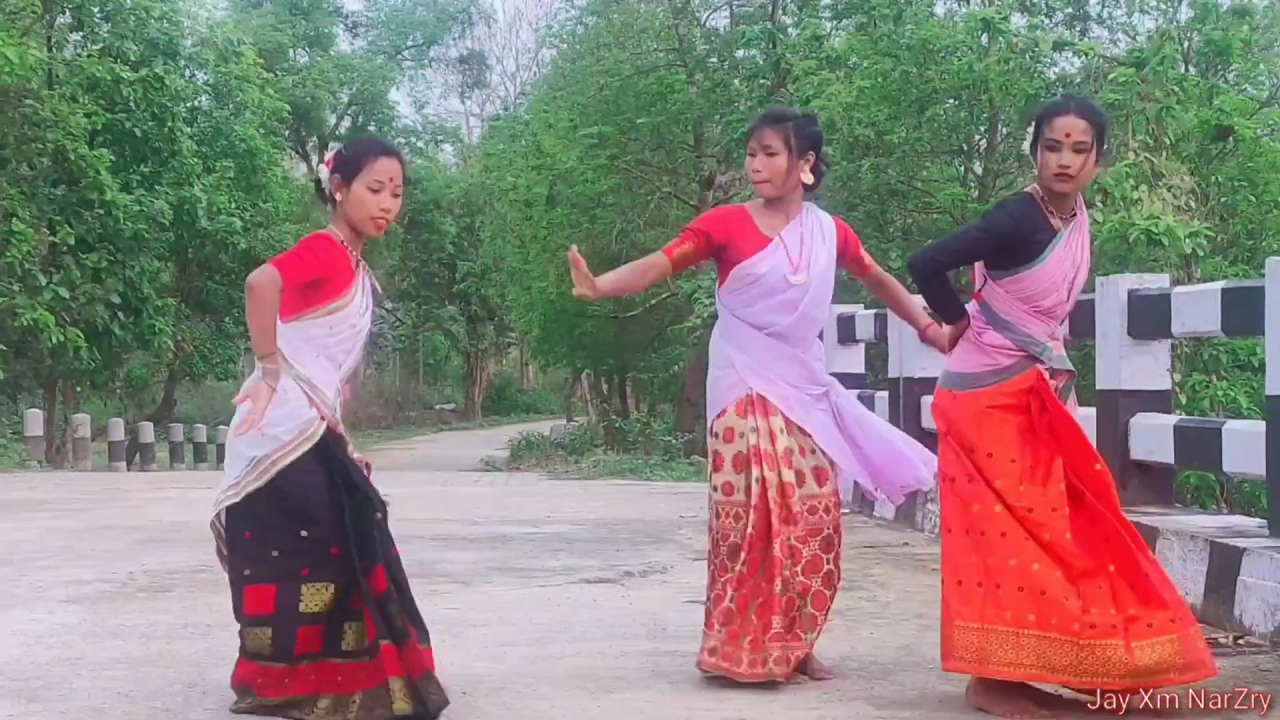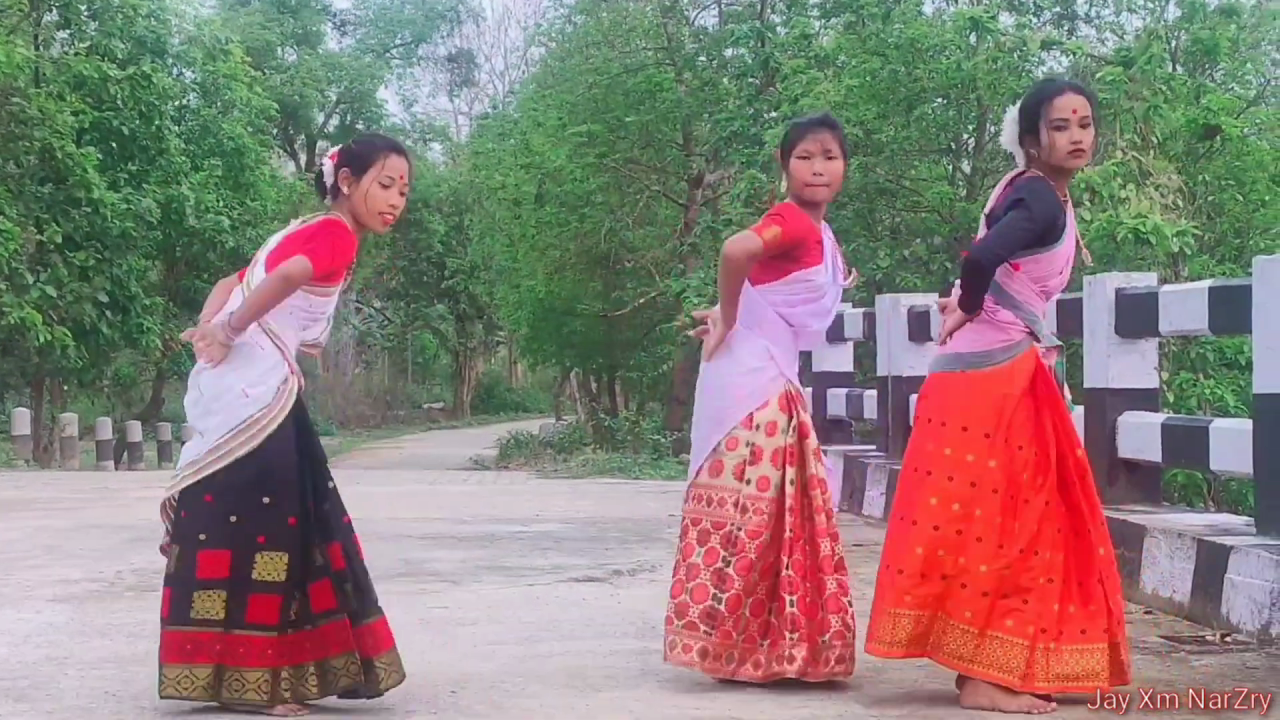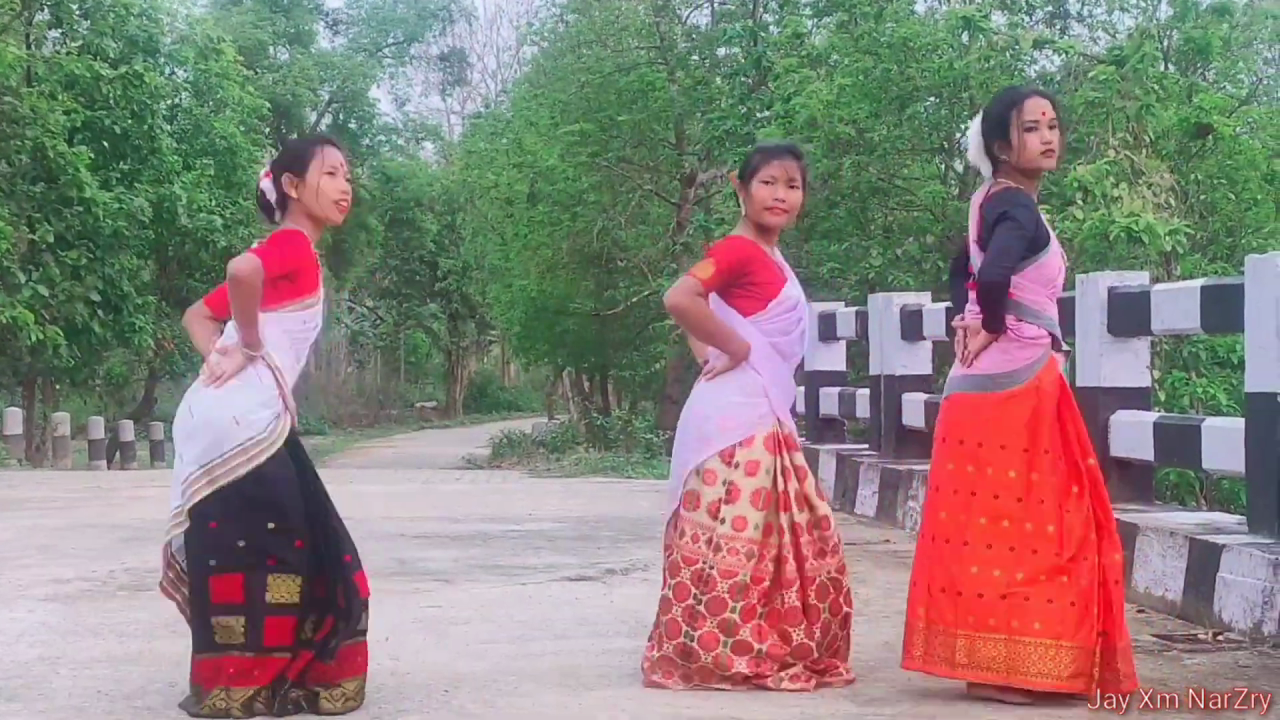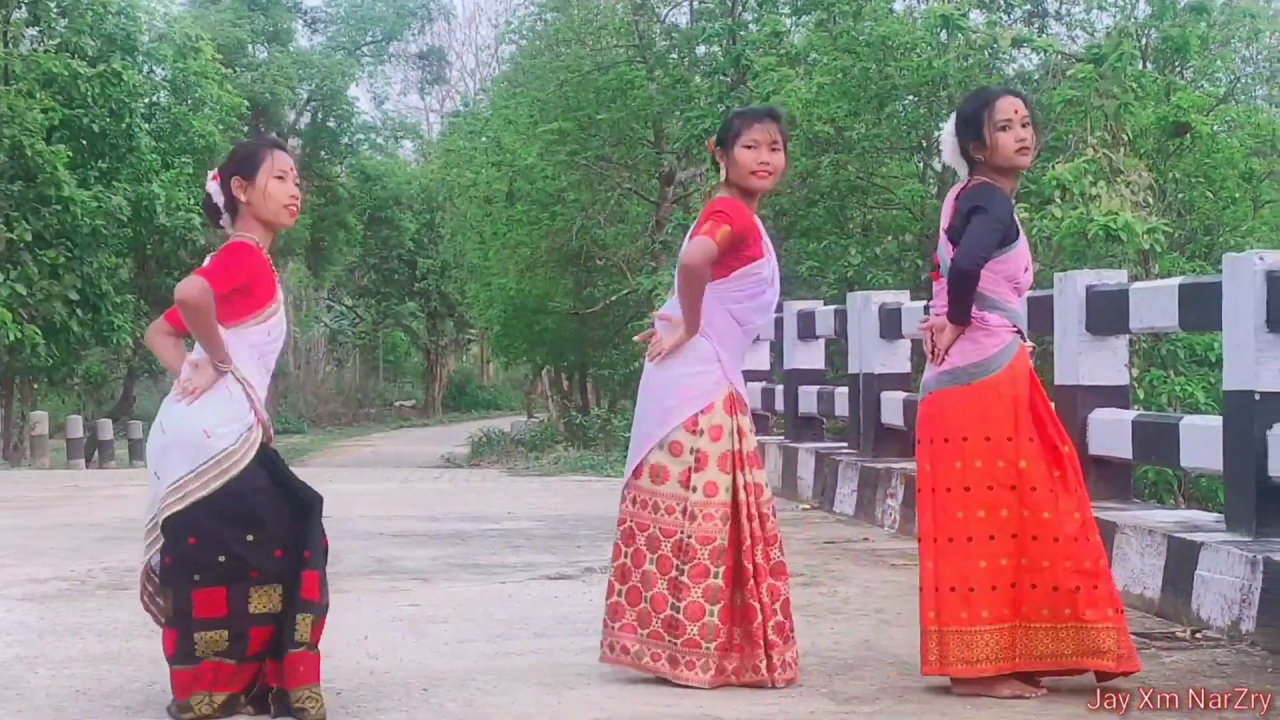
dt=0.5s
person 1, frame 1
left shoulder: (1078, 215)
right shoulder: (1019, 216)
right elbow: (925, 266)
right wrist: (959, 326)
left hip: (1036, 389)
right hip: (990, 392)
left knee: (1060, 521)
right knee: (1012, 529)
left ankle: (1023, 666)
person 1, frame 2
left shoulder: (1036, 193)
right shoulder: (1040, 199)
left elbow: (989, 256)
right elbow: (981, 257)
left wrist: (966, 305)
right wrist: (969, 310)
left hip: (1011, 371)
right hip: (992, 373)
left knee: (1027, 514)
right knee: (989, 516)
left ankle: (1005, 661)
person 1, frame 3
left shoulder: (995, 201)
right shoulder: (1018, 206)
left elbow: (966, 273)
right elbow: (996, 274)
right wrist: (993, 330)
left hip: (1000, 383)
right hip: (1014, 383)
left knee: (1010, 522)
right knee: (1020, 524)
left ankle: (1004, 665)
right ankle: (993, 671)
person 1, frame 4
left shoulder: (970, 199)
right shoulder: (989, 199)
left elbow: (951, 271)
right elbow: (967, 265)
left wrist: (946, 322)
right wrist: (957, 324)
left hip: (968, 380)
right hip: (986, 377)
left knee: (987, 512)
right knee: (1006, 509)
left ankle: (988, 658)
right ankle: (979, 666)
person 2, frame 1
left shoulder: (352, 264)
right shoulder: (325, 249)
right elbow: (263, 285)
right wrist: (269, 374)
left hip: (310, 435)
right hip: (286, 435)
left knee: (352, 537)
right knee: (334, 544)
person 2, frame 2
left shoulder: (305, 232)
right shoulder: (337, 233)
left elbow: (231, 283)
right elbow: (293, 274)
left wrist: (212, 330)
right wrist: (230, 331)
left hip: (238, 388)
right hip: (254, 392)
left knee: (275, 519)
right knee: (265, 521)
left ankle: (276, 669)
person 2, frame 3
left shoulder: (279, 256)
right shoulder: (293, 243)
left elbow: (197, 315)
right elbow: (241, 272)
left wrist: (221, 359)
right wrist: (246, 349)
left hip: (234, 420)
right hip: (245, 422)
left knee: (273, 547)
right knee: (270, 550)
person 2, frame 4
left shoulder: (237, 261)
right shoulder: (245, 254)
left elbow: (159, 330)
right elbow: (191, 294)
left wrist: (191, 371)
right wrist: (217, 363)
left hip: (219, 431)
right hip: (218, 434)
right knee: (245, 558)
person 3, frame 1
left shoulder: (831, 231)
right shoulder: (723, 224)
left elbow: (881, 282)
right elbow: (655, 266)
left wrist: (932, 331)
right wrist: (597, 284)
left hip: (802, 385)
right hip: (743, 386)
left knee: (813, 511)
right knee: (755, 514)
left ankle: (792, 642)
right ankle: (745, 647)
person 3, frame 2
left shoulder: (817, 231)
right shoulder: (788, 220)
right elbow: (735, 251)
left wrist: (720, 316)
right wrist: (727, 320)
left hip: (777, 386)
right hip: (751, 384)
left knee: (797, 513)
right knee: (749, 513)
left ankle: (792, 645)
right ankle: (731, 644)
person 3, frame 3
left shoulder: (767, 258)
right shoulder: (737, 249)
left elbow: (706, 317)
right elbow: (678, 298)
left wrist: (713, 355)
right wrist: (734, 349)
left hip: (765, 420)
right hip: (735, 421)
left knee: (805, 539)
right knee: (728, 543)
left ankle: (780, 658)
right ankle: (708, 664)
person 3, frame 4
left shoulder: (738, 217)
right shoulder: (730, 213)
left elbow: (692, 293)
right elbow: (695, 260)
left wrist: (676, 324)
right wrist: (689, 325)
left hip: (717, 386)
right hip: (695, 386)
left knee: (738, 517)
right knee: (696, 518)
left ankle: (736, 649)
right ankle: (687, 650)
